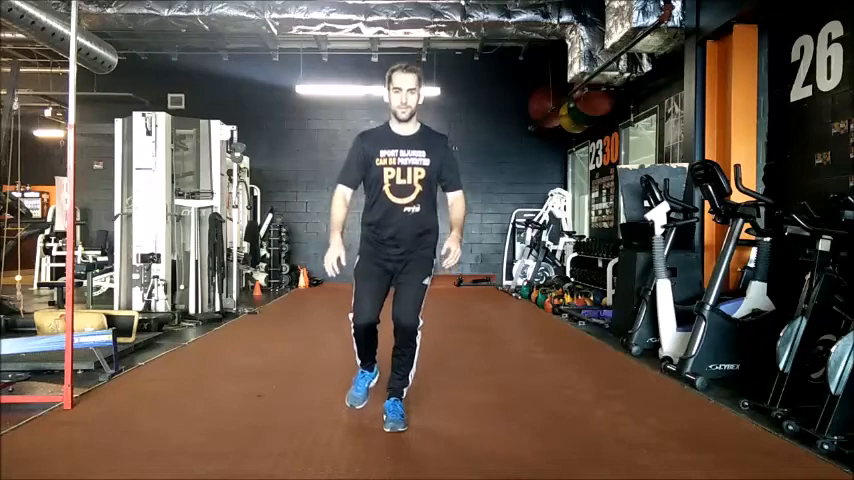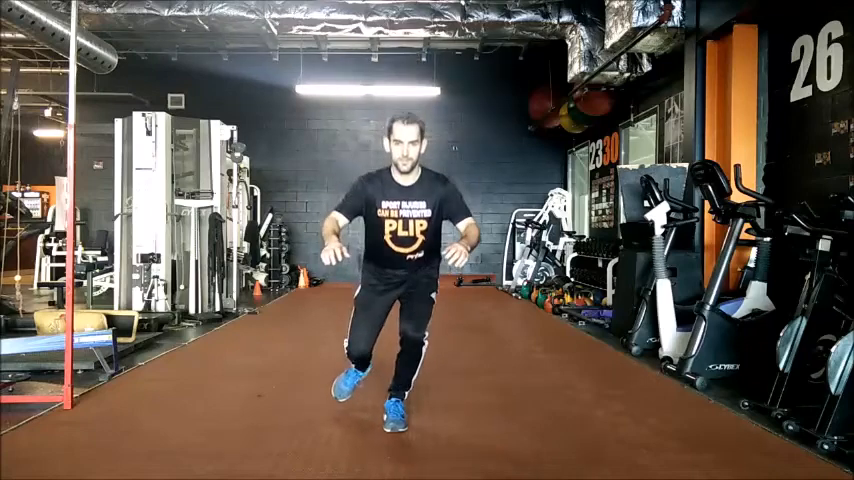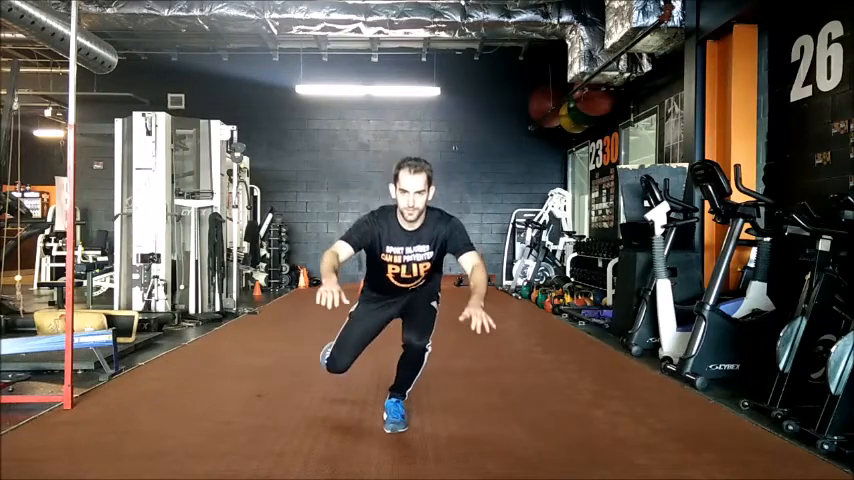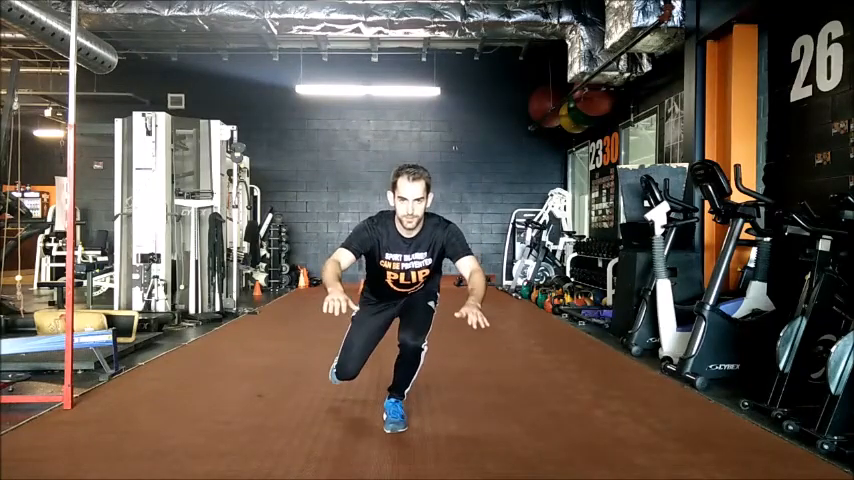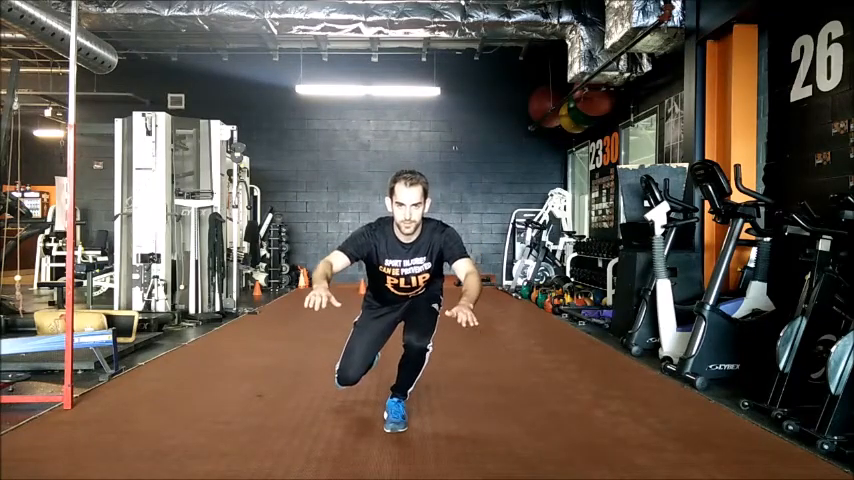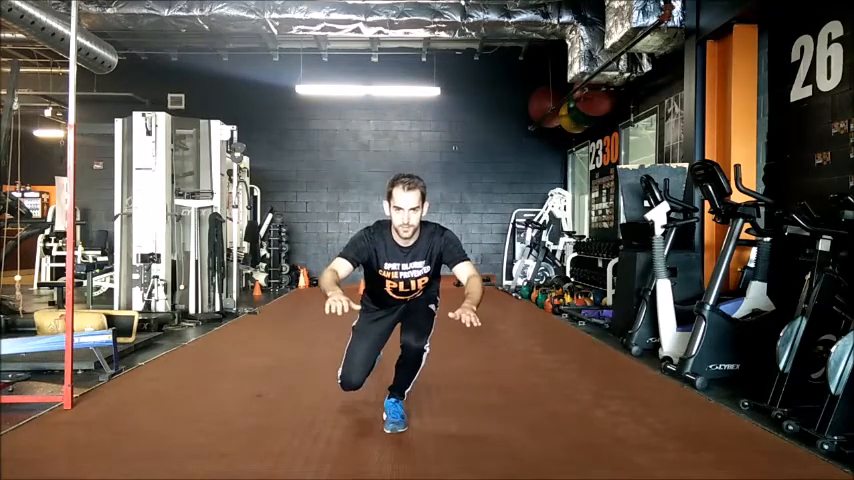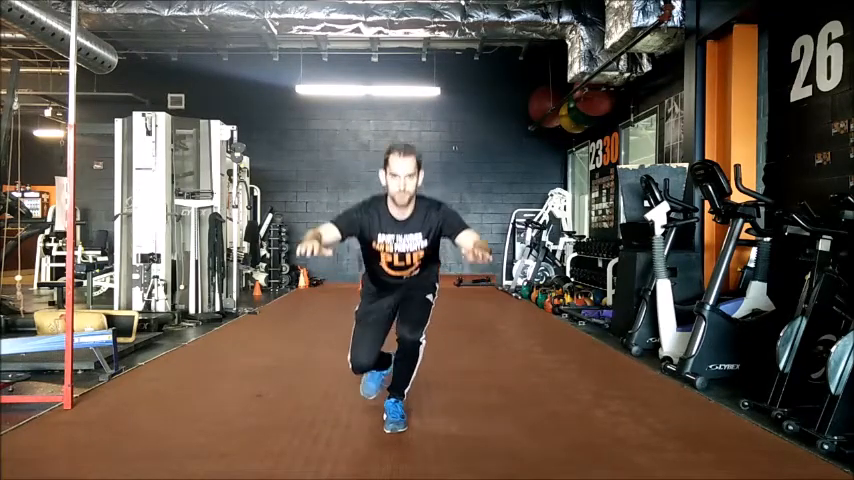
dt=0.7s
person 1, frame 1
left shoulder: (438, 145)
right shoulder: (367, 142)
left elbow: (455, 196)
right elbow: (343, 193)
left wrist: (455, 233)
right wrist: (335, 238)
left hip: (418, 251)
right hip: (374, 249)
left knee: (407, 323)
right knee: (363, 318)
left ankle: (395, 398)
right ankle: (366, 370)
person 1, frame 2
left shoulder: (441, 188)
right shoulder: (368, 185)
left elbow: (471, 227)
right elbow: (334, 219)
left wrist: (464, 244)
right wrist: (332, 239)
left hip: (421, 275)
right hip: (378, 275)
left knee: (413, 335)
right knee: (357, 347)
left ankle: (396, 399)
right ankle: (360, 368)
person 1, frame 3
left shoulder: (446, 226)
right shoulder: (374, 223)
left elbow: (474, 265)
right elbow: (334, 253)
left wrist: (476, 301)
right wrist: (329, 280)
left hip: (422, 294)
right hip: (377, 296)
left knee: (416, 343)
right knee: (336, 364)
left ankle: (396, 400)
right ankle: (337, 348)
person 1, frame 4
left shoulder: (444, 231)
right shoulder: (372, 228)
left elbow: (474, 270)
right elbow: (335, 262)
left wrist: (472, 302)
right wrist: (335, 289)
left hip: (420, 296)
right hip: (377, 298)
left knee: (412, 343)
right knee: (345, 372)
left ankle: (395, 400)
right ankle: (343, 360)
person 1, frame 5
left shoulder: (442, 235)
right shoulder: (372, 235)
left elbow: (470, 273)
right elbow: (329, 263)
left wrist: (465, 303)
right wrist: (321, 285)
left hip: (423, 300)
right hip: (380, 303)
left knee: (418, 342)
right knee: (347, 377)
left ankle: (397, 400)
right ankle: (370, 355)
person 1, frame 6
left shoulder: (440, 238)
right shoulder: (369, 238)
left elbow: (471, 277)
right elbow: (331, 272)
left wrist: (468, 305)
right wrist: (335, 293)
left hip: (420, 301)
right hip: (378, 305)
left knee: (415, 343)
right knee: (350, 381)
left ankle: (395, 400)
right ankle: (369, 353)
person 1, frame 7
left shoulder: (437, 212)
right shoulder: (366, 212)
left elbow: (474, 242)
right elbow: (320, 234)
left wrist: (479, 250)
right wrist: (313, 240)
left hip: (419, 285)
right hip: (378, 289)
left knee: (411, 337)
right knee: (361, 362)
left ankle: (395, 401)
right ankle: (383, 365)
